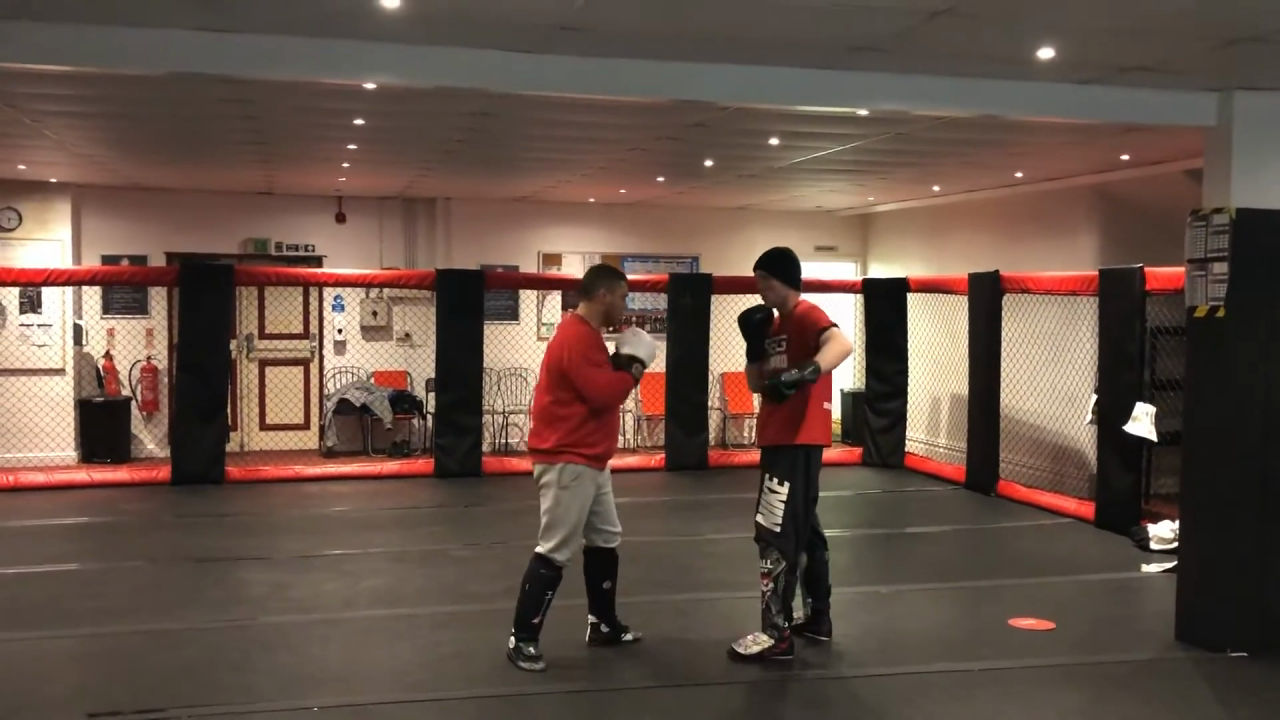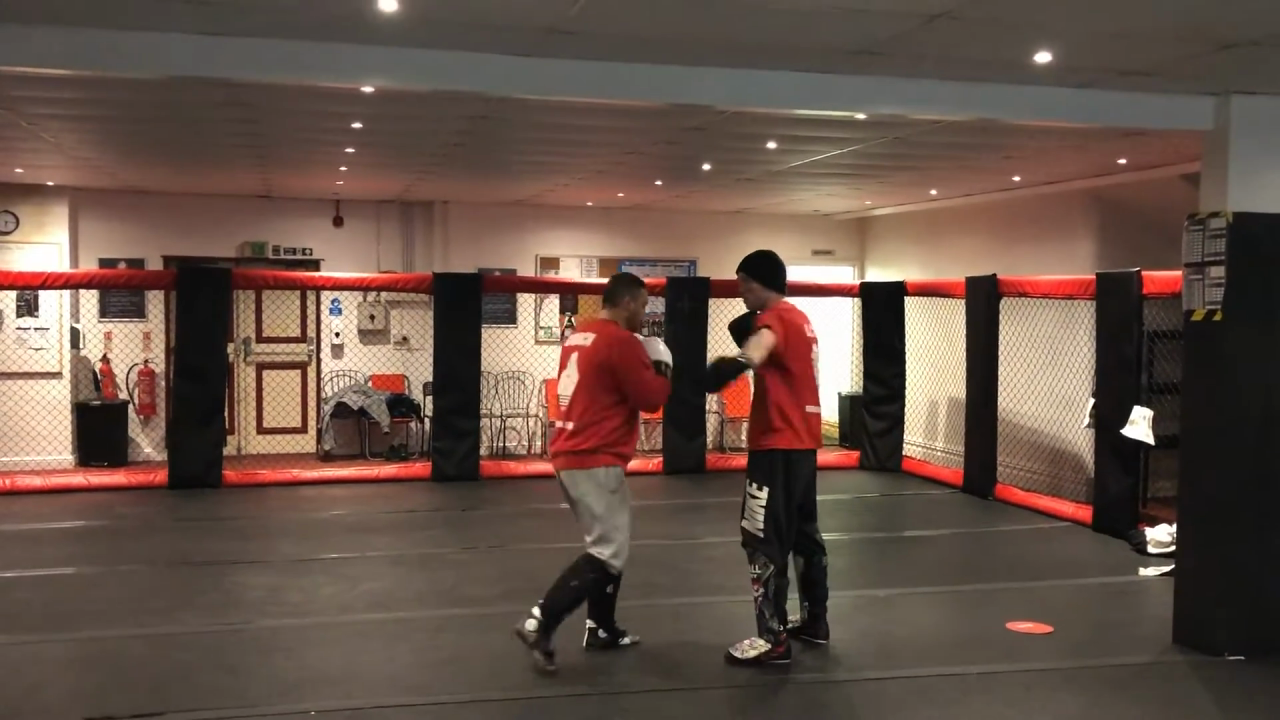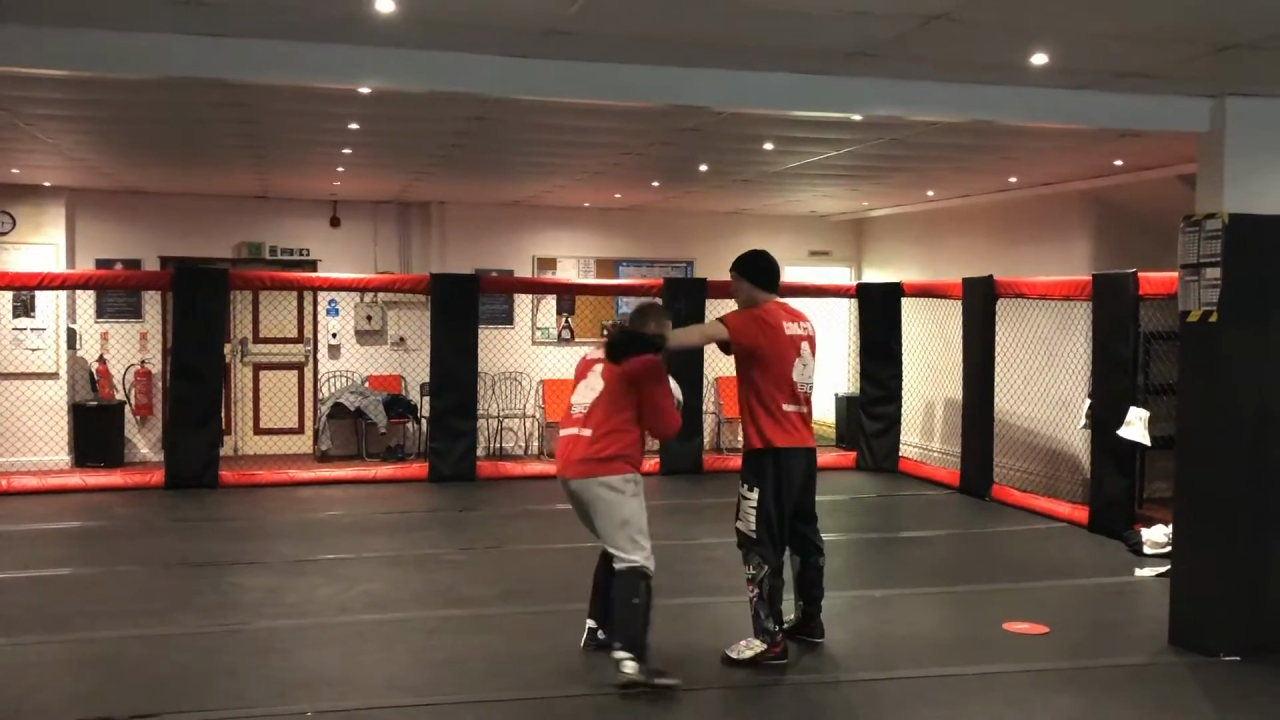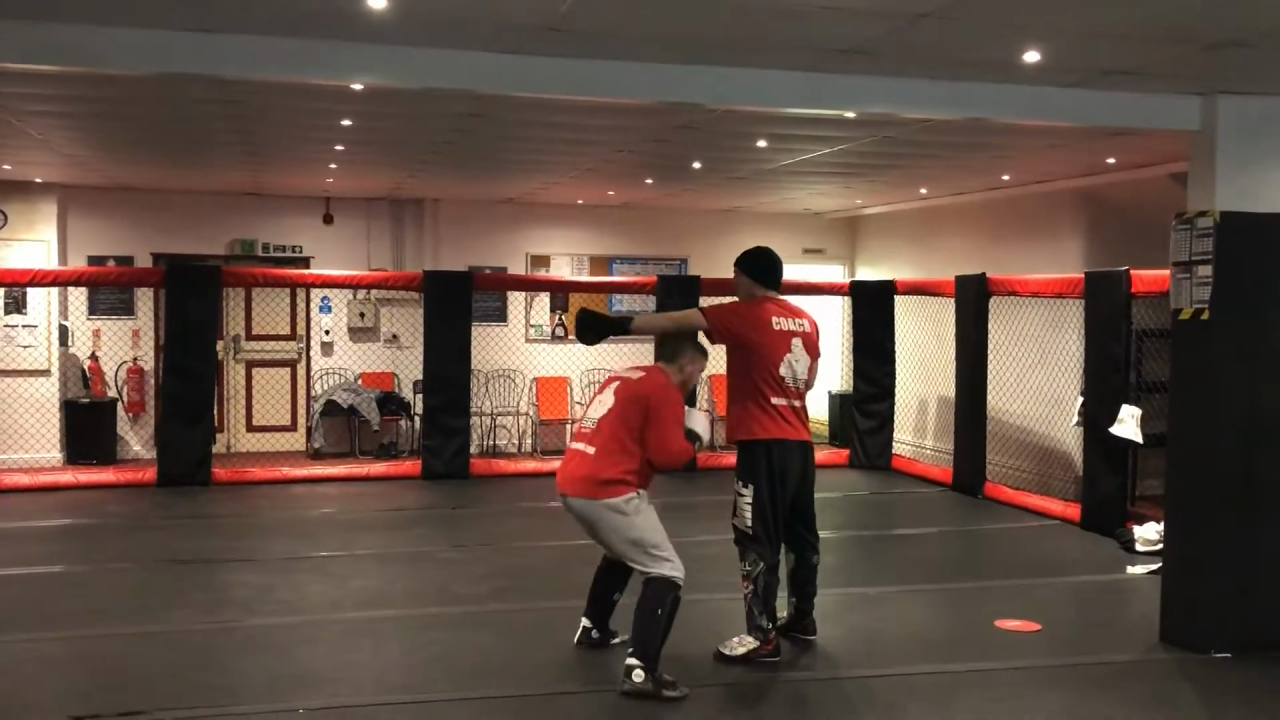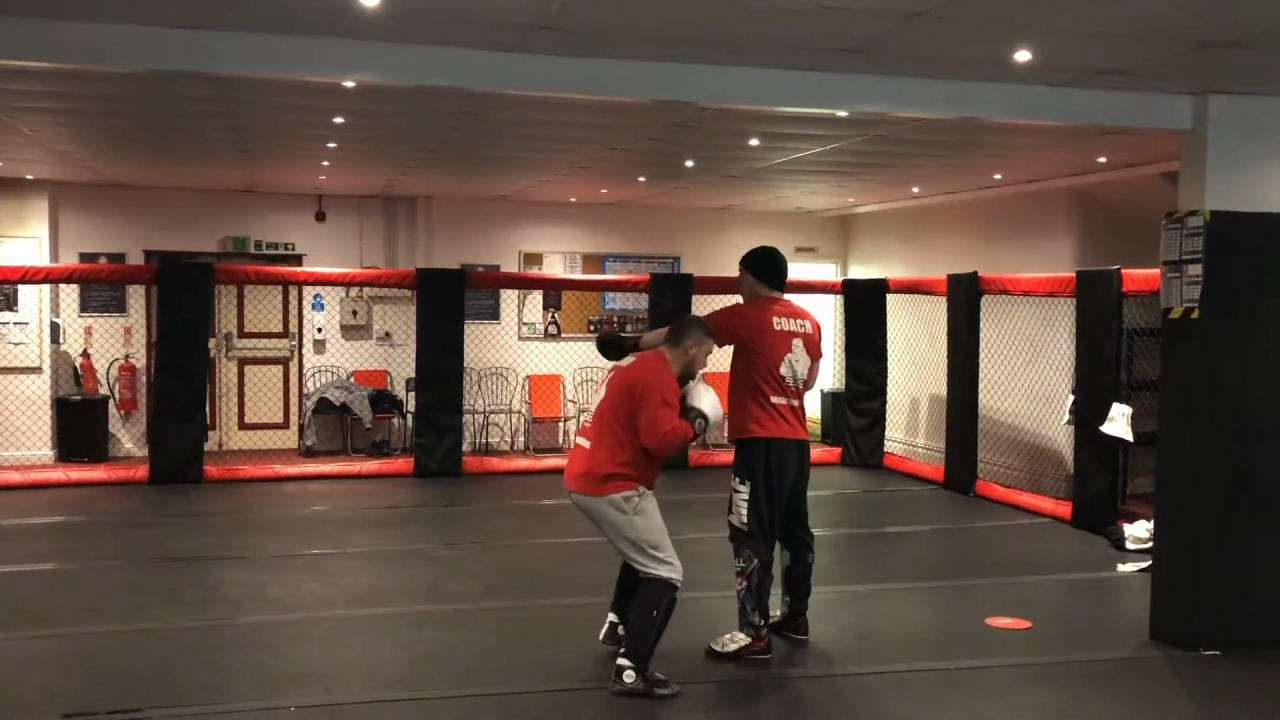
dt=0.3s
person 1, frame 1
left shoulder: (806, 315)
right shoulder: (775, 324)
left elbow: (840, 344)
right elbow: (756, 384)
left wrist: (807, 372)
right wrist: (755, 345)
left hip: (796, 441)
right hip: (783, 440)
left knee: (775, 533)
right knee: (803, 528)
left ankle: (777, 633)
right ankle: (818, 616)
person 1, frame 2
left shoulder: (777, 316)
right shoulder: (794, 318)
left elbow: (764, 341)
left wrist: (739, 361)
right wrist: (745, 355)
left hip: (778, 446)
right hip: (800, 444)
left knee: (763, 539)
right knee: (803, 533)
left ankle: (771, 637)
right ankle: (815, 619)
person 1, frame 3
left shoulder: (756, 319)
right shoulder: (801, 321)
left elbow: (708, 332)
left hip: (771, 449)
right hip: (802, 445)
left knee: (758, 542)
right knee: (803, 534)
left ankle: (769, 640)
right ankle: (809, 620)
person 1, frame 4
left shoulder: (745, 315)
right shoulder: (806, 321)
left elbow: (677, 321)
left wrist: (616, 325)
left hip: (764, 443)
right hip: (800, 442)
left knee: (756, 538)
right knee: (801, 531)
left ankle: (762, 635)
right ankle: (802, 616)
person 1, frame 5
left shoulder: (742, 317)
right shoulder: (809, 322)
left wrist: (630, 342)
left hip: (763, 440)
right hip: (797, 440)
left knee: (751, 535)
right knee: (795, 531)
left ankle: (755, 633)
right ankle: (796, 616)
person 2, frame 1
left shoulder: (584, 333)
right shoulder: (578, 337)
right elbow: (606, 393)
left wrist: (619, 359)
right wrist: (635, 362)
left hip: (585, 460)
right hip: (567, 462)
left knee: (605, 540)
right knee: (555, 551)
left ankle: (603, 624)
right ankle: (522, 638)
person 2, frame 2
left shoulder: (580, 336)
right shoulder: (620, 341)
right elbow: (651, 398)
left wrist: (641, 363)
right wrist: (660, 367)
left hip: (574, 456)
right hip: (597, 462)
left knee: (609, 545)
right knee: (608, 553)
left ankle: (602, 628)
right ankle: (539, 623)
person 2, frame 3
left shoulder: (595, 357)
right shoulder: (649, 362)
right elbow: (665, 427)
right wrist: (673, 404)
left hip: (571, 467)
right hip: (609, 474)
left knee: (616, 547)
right knee: (636, 561)
left ankle: (600, 629)
right ankle: (632, 659)
person 2, frame 4
left shoulder: (622, 378)
right shoulder: (665, 391)
right elbow: (667, 455)
left wrist: (674, 435)
right wrist: (693, 440)
left hip: (572, 484)
right hip: (609, 491)
left knee: (622, 552)
right knee: (666, 574)
left ankle: (592, 628)
right ankle: (640, 670)
person 2, frame 5
left shoulder: (639, 364)
right shoulder: (657, 375)
right elbow: (661, 438)
left wrist: (681, 410)
right wrist: (697, 422)
left hip: (587, 477)
right hip: (611, 486)
left knee: (642, 553)
right knee: (664, 574)
left ankle: (618, 625)
right ankle: (630, 671)
